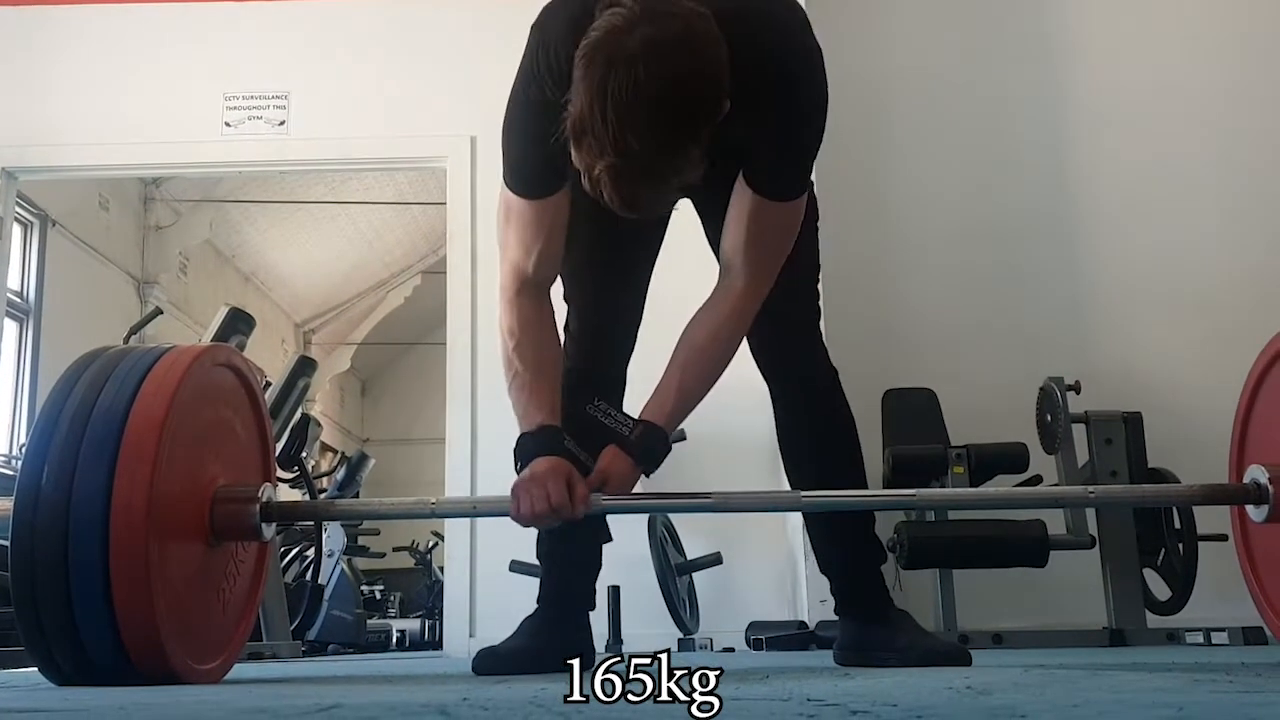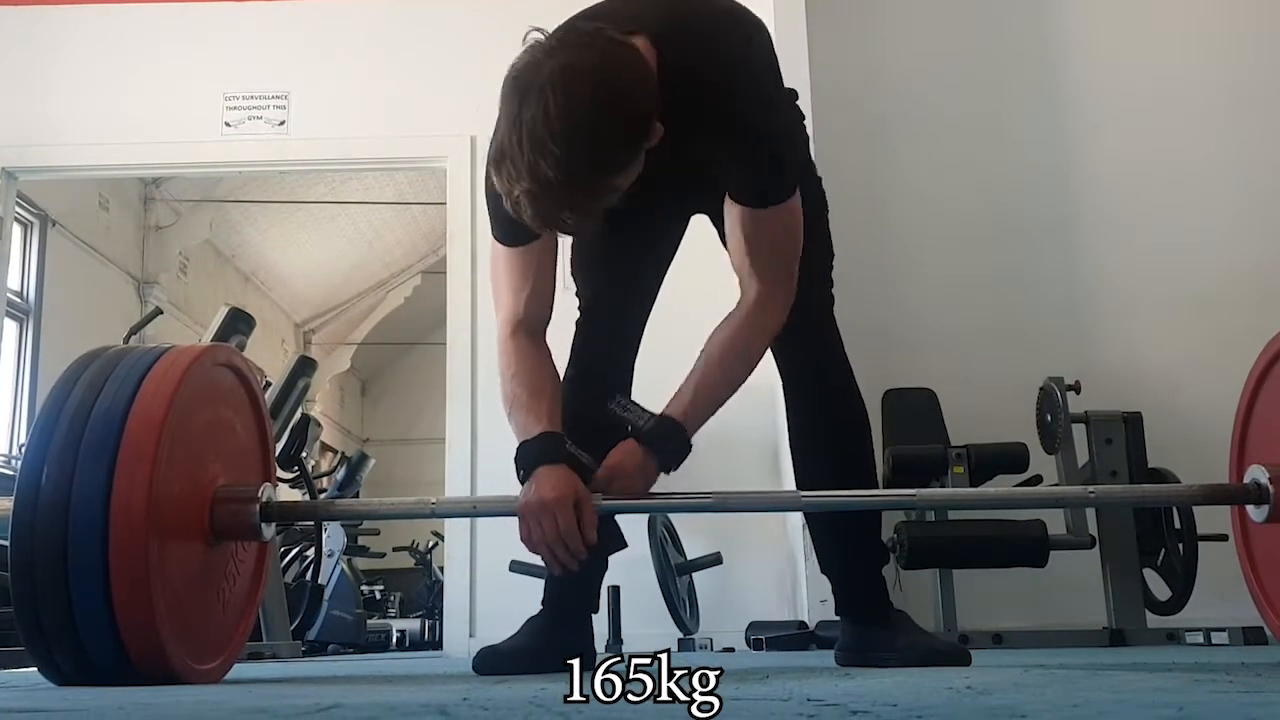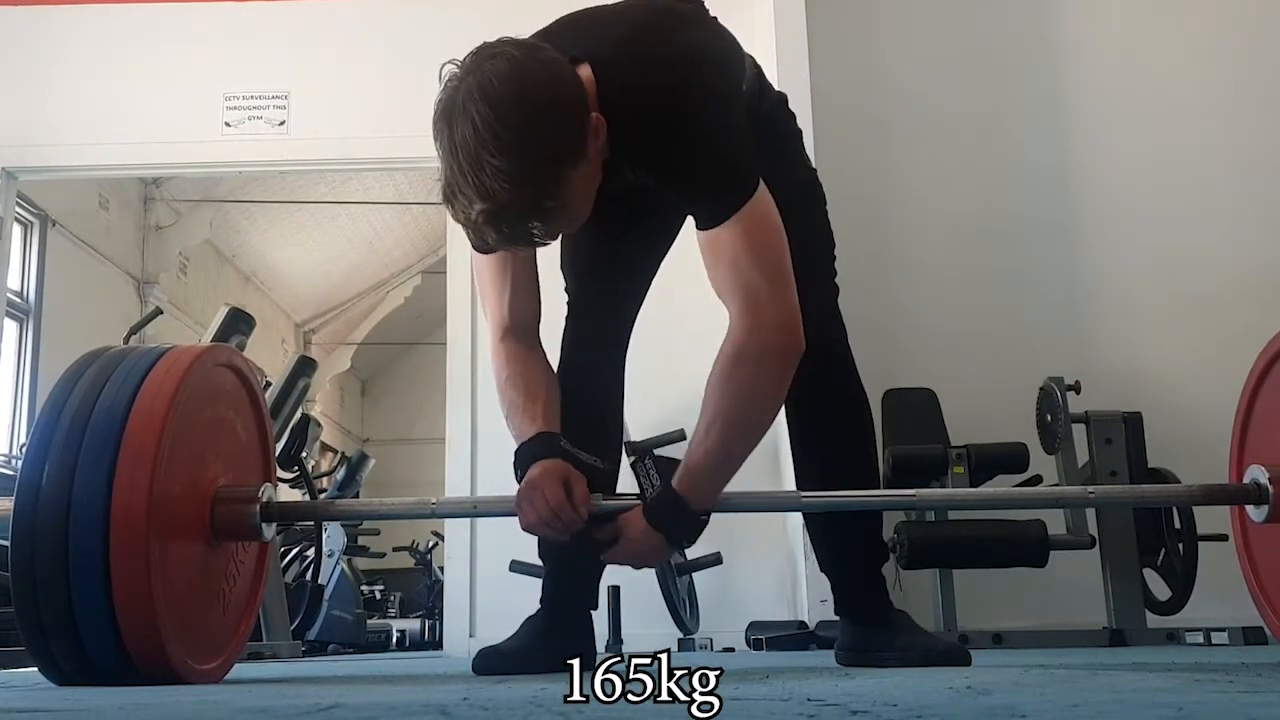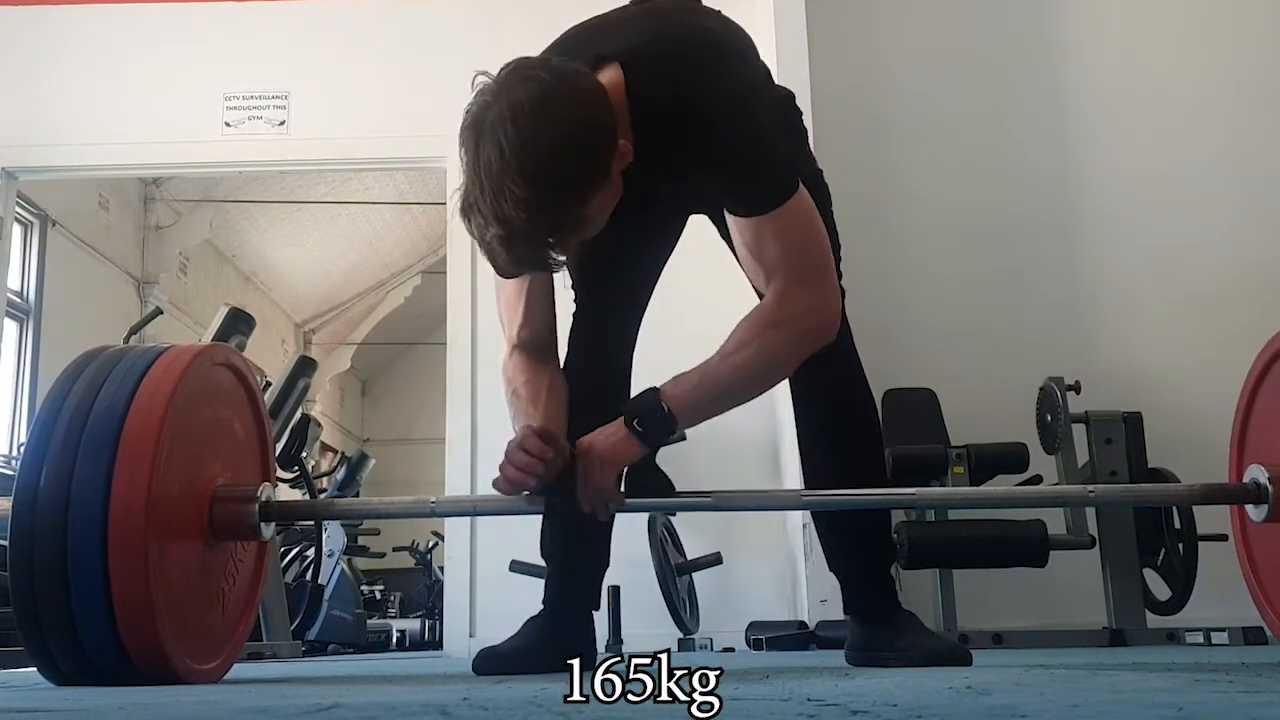
dt=0.7s
person 1, frame 1
left shoulder: (782, 64)
right shoulder: (552, 68)
left elbow: (741, 287)
right elbow: (525, 284)
left wrist: (643, 441)
right wrist: (541, 443)
left hip: (746, 146)
right hip: (604, 138)
left knee: (790, 339)
right knee: (594, 335)
left ankle: (866, 610)
right ankle: (561, 615)
person 1, frame 2
left shoulder: (734, 76)
right shoulder: (528, 135)
left elbow: (765, 297)
right elbow: (520, 326)
left wrist: (664, 438)
right wrist: (543, 457)
left hip: (739, 151)
right hip: (606, 151)
left knee: (808, 339)
right knee: (601, 335)
left ankle: (868, 614)
right ankle: (565, 618)
person 1, frame 3
left shoulder: (686, 95)
right shoulder: (498, 152)
left elbow: (770, 332)
right elbow: (512, 333)
left wrist: (674, 510)
right wrist: (540, 451)
left hip: (747, 136)
right hip: (620, 169)
left knee: (816, 342)
right knee: (589, 335)
left ankle: (866, 615)
right ankle: (564, 618)
person 1, frame 4
left shoulder: (717, 96)
right shoulder: (517, 163)
left elbow: (810, 306)
right elbow: (529, 346)
left wrist: (646, 421)
right wrist: (537, 432)
left hip: (736, 138)
right hip: (632, 143)
left knee: (822, 344)
right knee: (596, 331)
left ankle: (875, 613)
right ankle: (566, 617)
